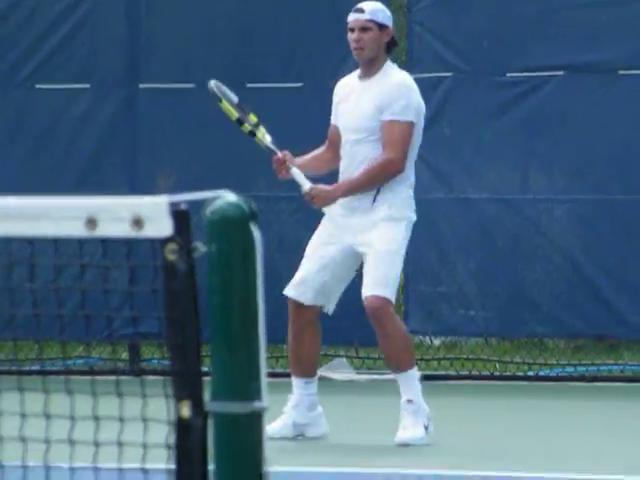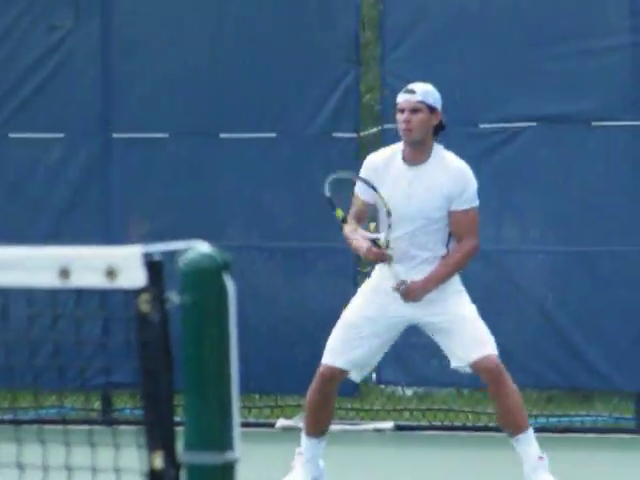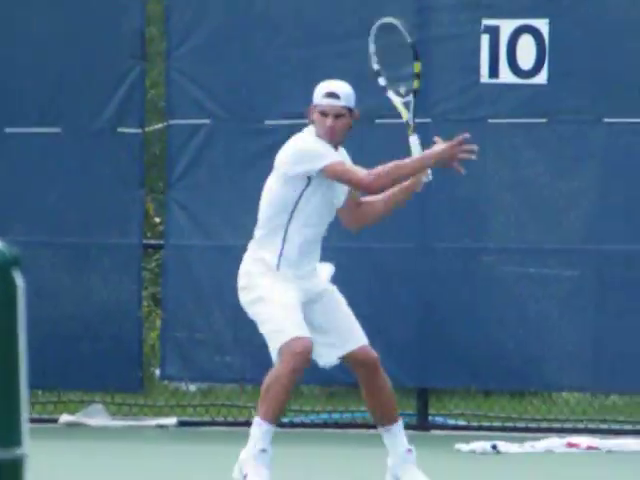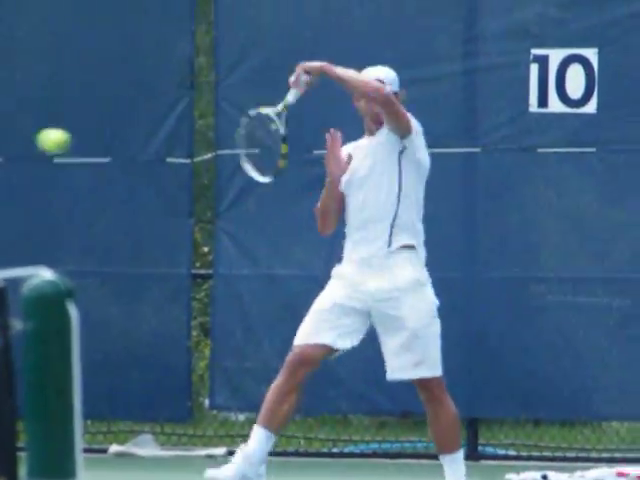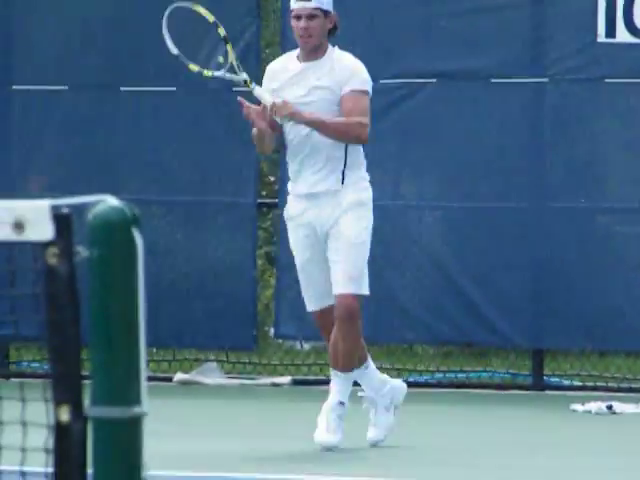
dt=0.5s
person 1, frame 1
left shoulder: (399, 86)
right shoulder: (344, 87)
left elbow: (395, 161)
left wrist: (337, 191)
right wrist: (296, 163)
left hip: (386, 216)
right hip: (343, 218)
left knee: (377, 304)
right knee: (301, 306)
left ankle: (415, 410)
right ankle: (303, 410)
person 1, frame 2
left shoulder: (458, 174)
right shoulder: (376, 164)
left elbow: (468, 243)
right elbow: (353, 224)
left wrist: (426, 284)
right wrist: (361, 245)
left hip: (440, 290)
right hip: (384, 289)
left knee: (491, 368)
right knee: (328, 375)
person 1, frame 3
left shoulder: (338, 154)
right shoulder: (305, 147)
left elbow: (353, 217)
right elbow: (369, 180)
left wrist: (408, 186)
right wrist: (433, 156)
left hip: (308, 279)
right hip: (265, 276)
left knee: (367, 362)
right knee: (294, 353)
person 1, frame 4
left shoulder: (407, 134)
right shoulder: (347, 155)
left elbow: (383, 96)
right elbow: (325, 227)
left wrist: (326, 69)
right wrist: (334, 177)
left hip: (403, 279)
right hip: (353, 278)
left knee: (431, 387)
right knee: (299, 361)
person 1, frame 5
left shoulder: (349, 69)
right shoulder: (277, 72)
left elbow: (358, 129)
right elbow: (268, 147)
left wrist: (299, 113)
right wrist: (261, 125)
left hip: (347, 201)
right hip: (302, 205)
left knee: (347, 305)
right knee: (324, 314)
left ankle: (336, 406)
right ankle: (383, 389)
